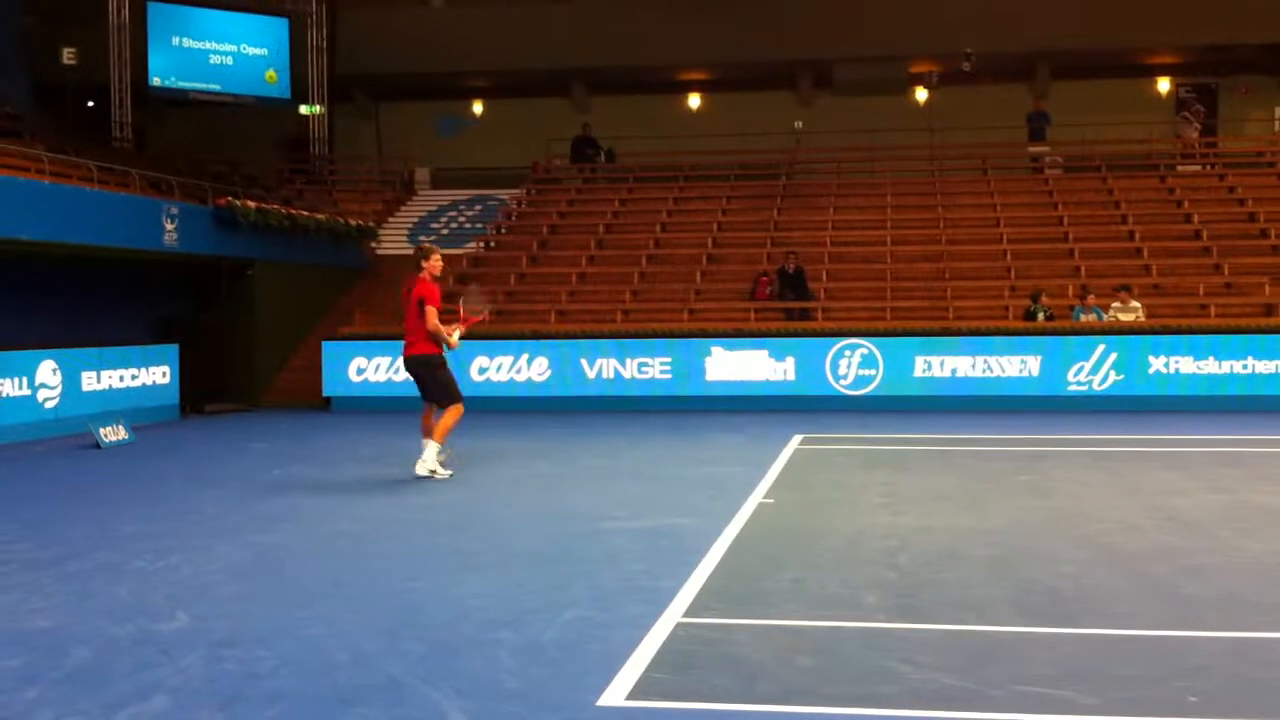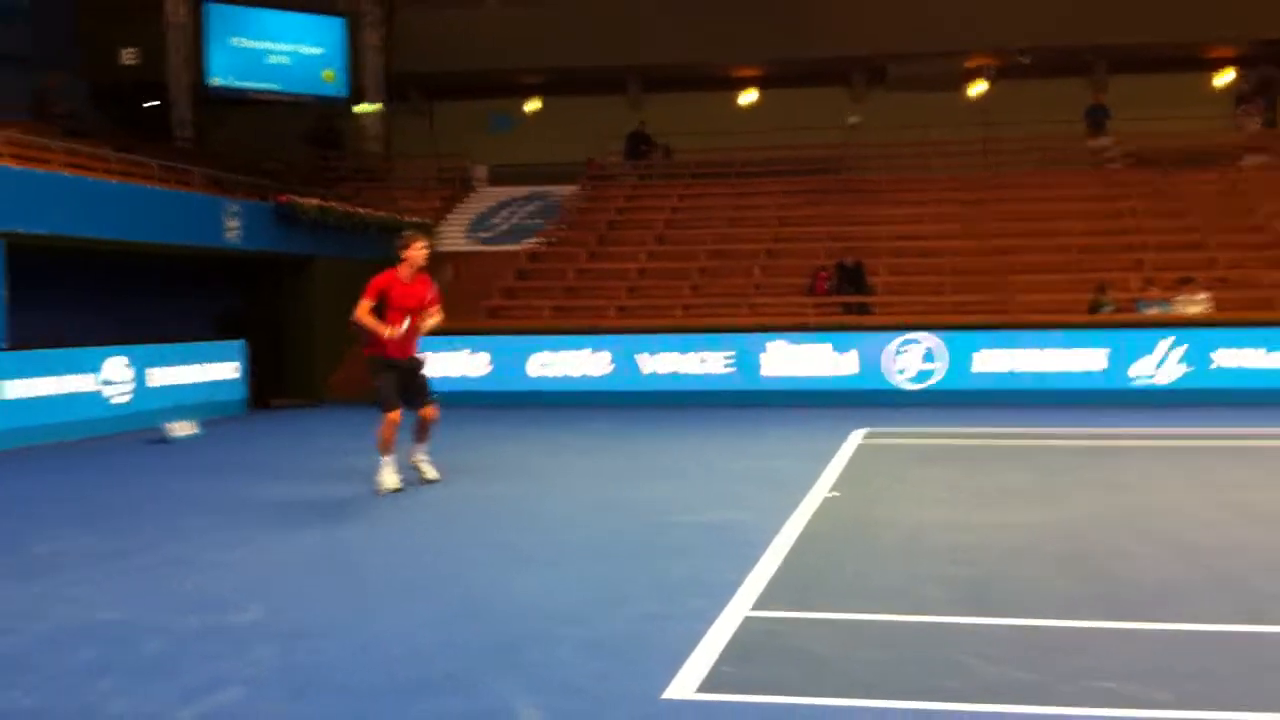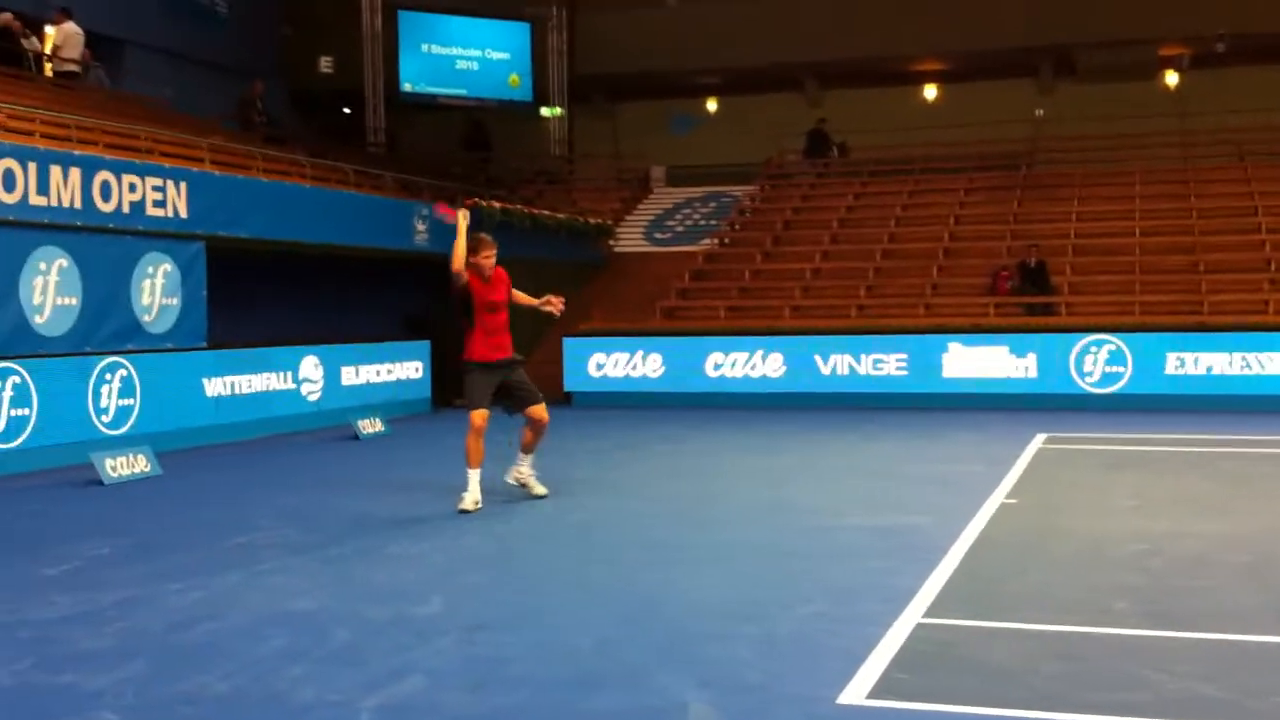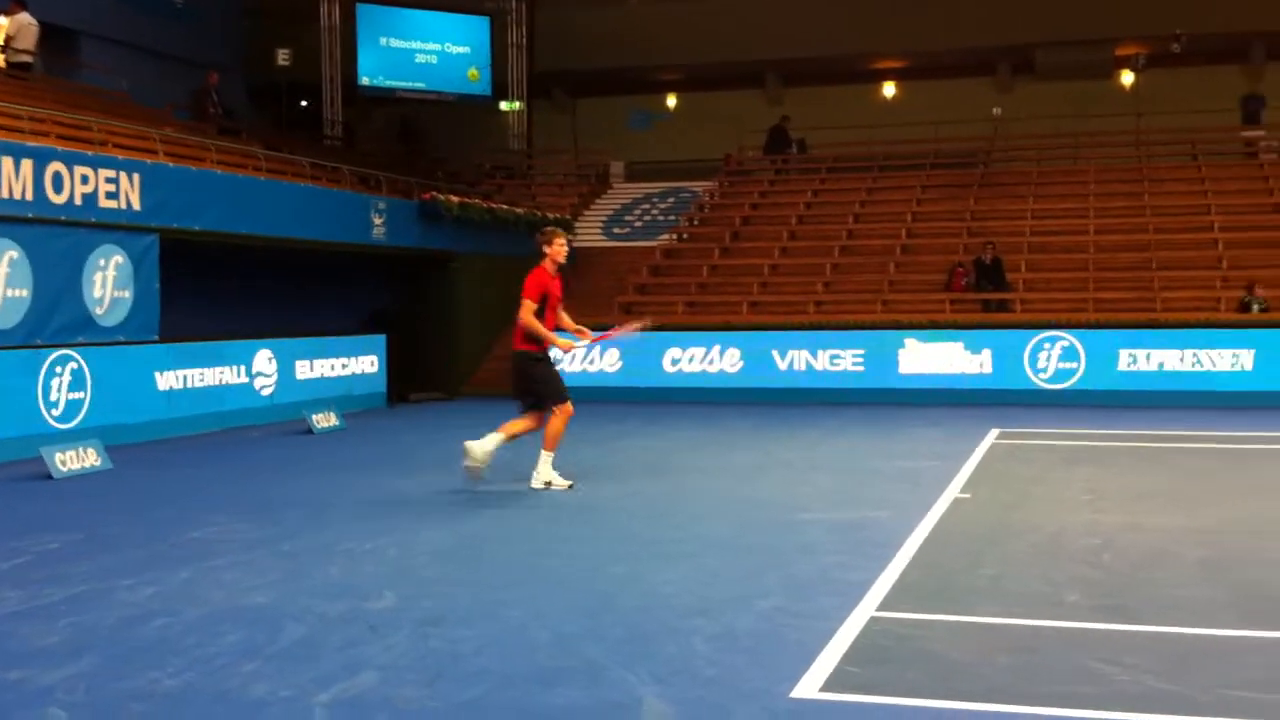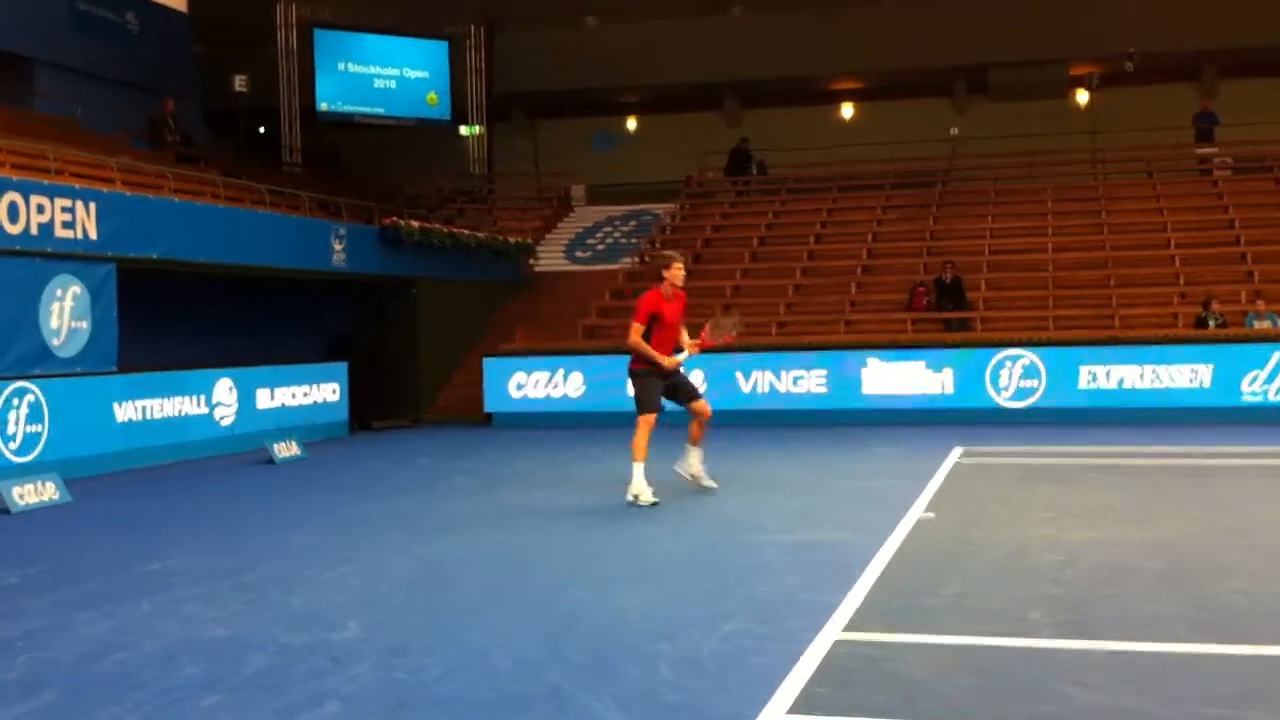
dt=1s
person 1, frame 1
left shoulder: (413, 286)
right shoulder: (430, 288)
right elbow: (431, 325)
left wrist: (449, 331)
right wrist: (449, 341)
left hip: (412, 356)
right hip: (427, 356)
left knee: (432, 404)
right knee: (454, 408)
left ankle: (430, 453)
right ankle: (428, 462)
person 1, frame 2
left shoulder: (426, 284)
right shoulder: (383, 280)
left elbow: (435, 317)
right elbow: (359, 313)
left wrist: (428, 325)
right wrist: (382, 330)
left hip: (408, 359)
right hip: (383, 359)
left knee: (430, 414)
right knee: (393, 417)
left ankle: (418, 456)
right ankle: (386, 471)
person 1, frame 3
left shoulder: (502, 275)
right shoulder: (465, 282)
right elbow: (455, 268)
left wrist: (539, 303)
right wrist: (462, 227)
left hip: (508, 361)
right hip: (478, 366)
left knee: (539, 419)
right knee: (478, 422)
left ankle: (522, 472)
right ankle: (473, 491)
person 1, frame 4
left shoulder: (554, 277)
right shoulder: (538, 279)
left elbow: (557, 311)
right elbow: (524, 319)
left wrist: (574, 328)
right wrist: (554, 341)
left hip: (535, 355)
right hip: (530, 355)
left knee: (536, 418)
right knee: (564, 409)
left ankle: (481, 447)
right ankle: (543, 473)
person 1, frame 5
left shoulder: (681, 297)
right shoulder: (649, 300)
right elbow: (633, 339)
left wrist: (687, 342)
right wrist: (662, 360)
left hip: (670, 368)
right hip: (645, 369)
left knee: (703, 411)
right knee: (647, 421)
left ankle: (691, 464)
right ankle: (637, 487)
